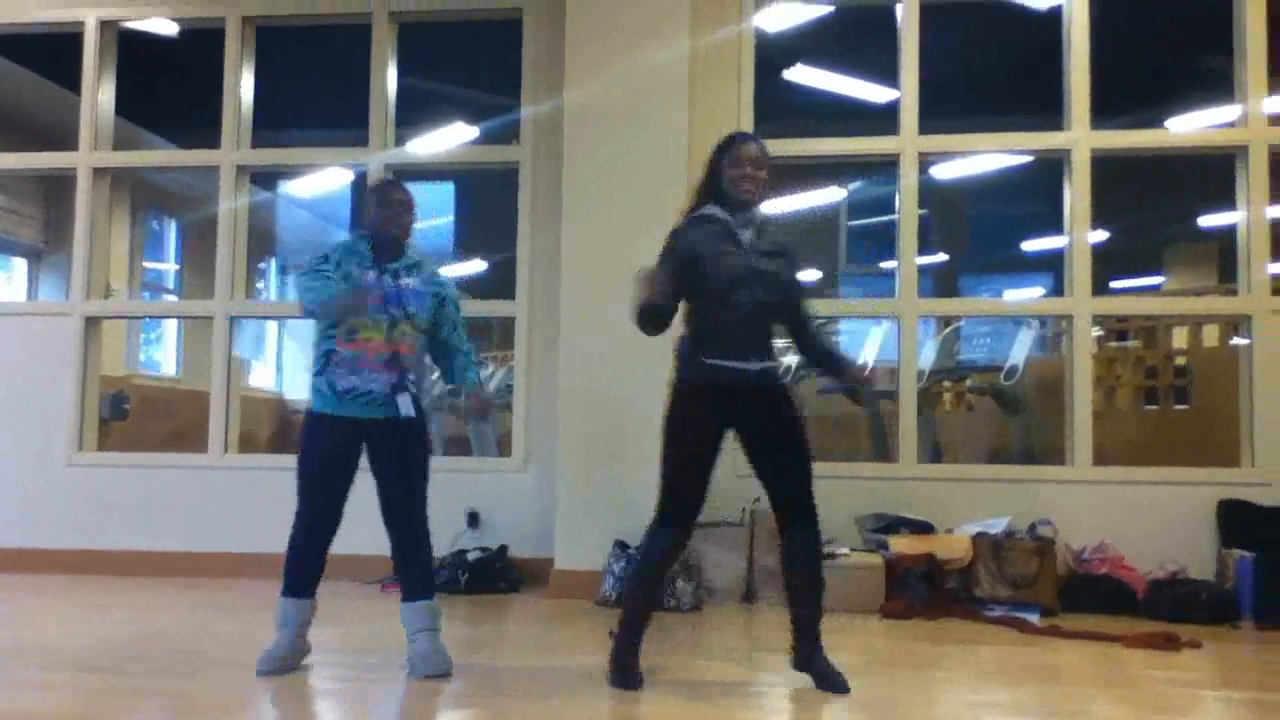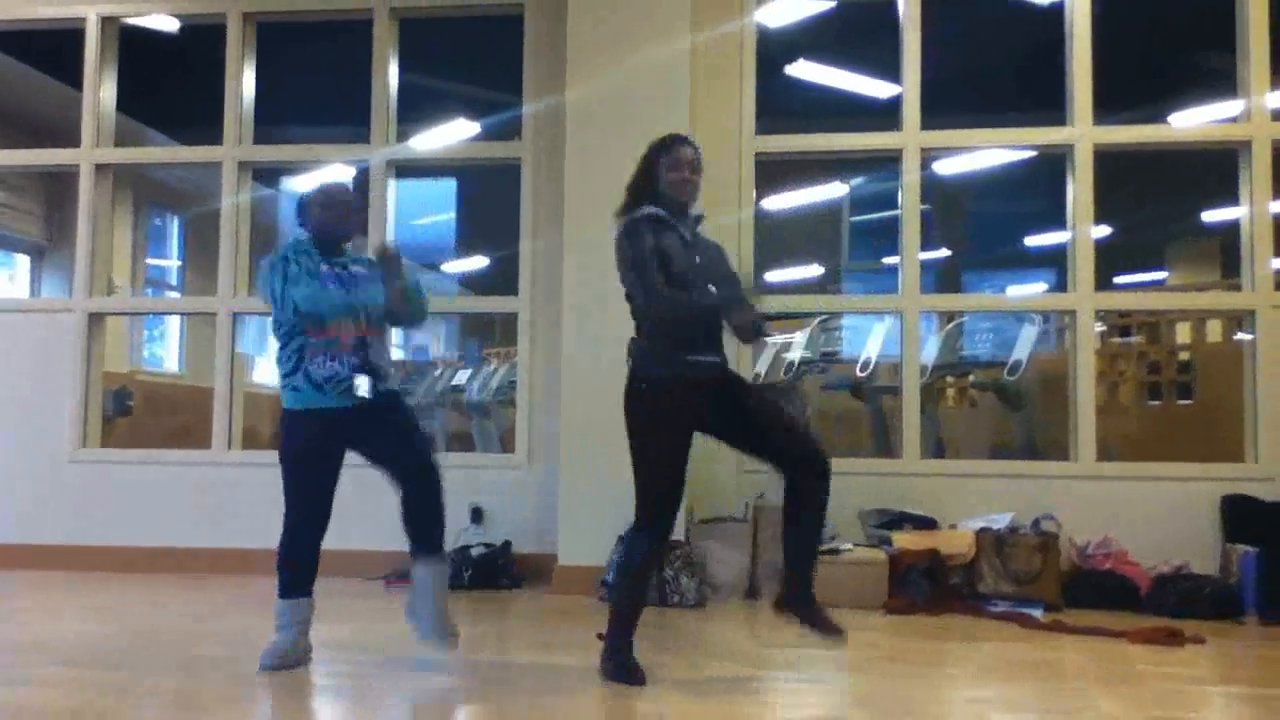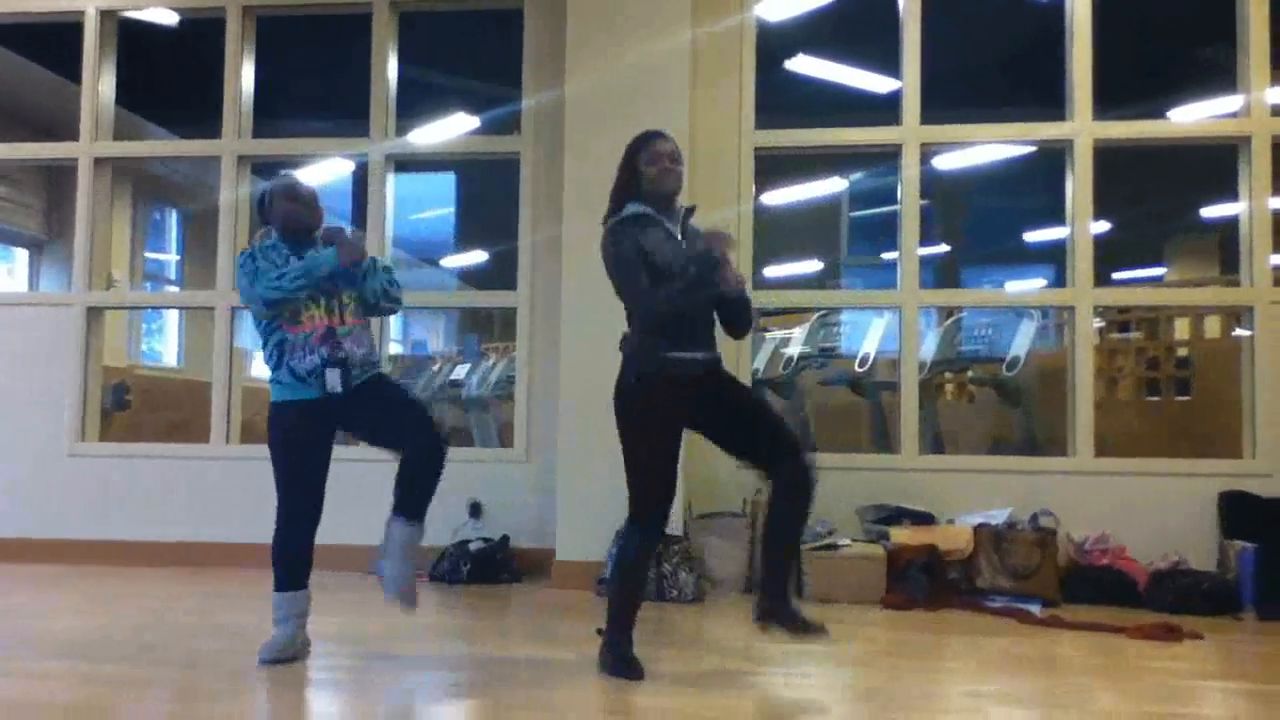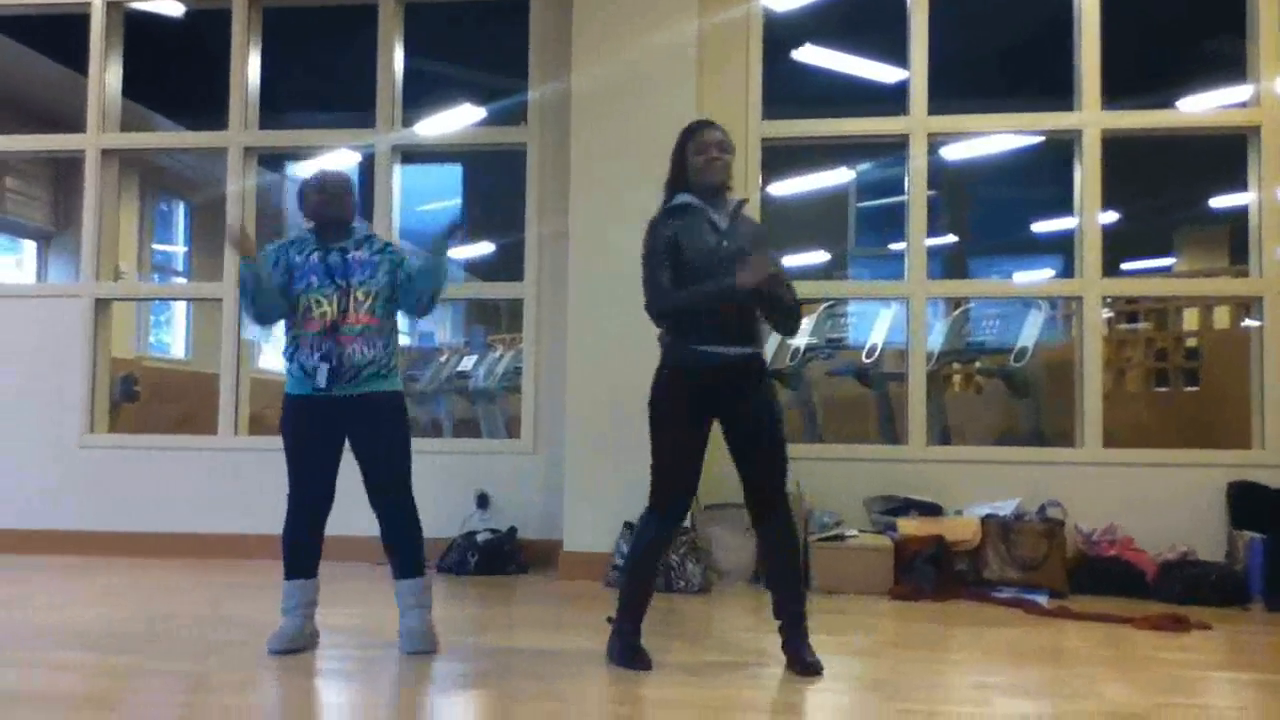
dt=0.3s
person 1, frame 1
left shoulder: (775, 250)
right shoulder: (692, 237)
left elbow: (799, 329)
right elbow: (655, 322)
left wrist: (846, 371)
right wrist: (650, 301)
left hip: (763, 390)
right hip: (704, 390)
left knee: (799, 517)
right knee: (675, 518)
left ankle: (809, 648)
right ankle: (625, 645)
person 1, frame 2
left shoulder: (709, 248)
right shoulder: (640, 235)
left elbow: (744, 324)
right elbow: (661, 309)
left wrist: (746, 315)
right wrist: (725, 309)
left hip: (714, 380)
right hip: (660, 386)
left knee: (809, 464)
right knee: (655, 517)
left ankle: (798, 593)
right ankle: (616, 646)
person 1, frame 3
left shoulder: (700, 239)
right shoulder: (624, 237)
left elbow: (739, 326)
right elbow: (650, 309)
left wrist: (733, 289)
right wrist: (705, 270)
left hip: (707, 377)
right hip: (651, 384)
left knee: (792, 468)
right knee: (649, 514)
left ankle: (775, 599)
right ankle: (616, 642)
person 1, frame 4
left shoulder: (754, 230)
right shoulder: (669, 227)
left elbow: (790, 320)
right elbow: (660, 306)
left wrist: (770, 284)
right wrist: (733, 284)
left hip: (747, 377)
right hip: (686, 376)
left knee: (771, 504)
right knee: (668, 505)
left ankle: (795, 636)
right ankle: (625, 630)
person 2, frame 1
left shoulder: (429, 282)
right shoulder: (333, 263)
left elbow: (451, 347)
right elbow: (317, 294)
left wrist: (470, 385)
right wrist: (344, 300)
left hip: (400, 418)
right hip: (334, 417)
left knee: (408, 525)
right knee: (314, 523)
left ankle: (423, 637)
right ankle: (291, 635)
person 2, frame 2
left shoulder: (367, 267)
right shoulder: (286, 264)
left elbow: (412, 314)
right elbow: (306, 304)
left wrist: (396, 279)
right wrist: (376, 296)
left hip: (371, 397)
right hip: (311, 405)
left knee: (423, 480)
right knee: (305, 518)
left ankle: (428, 596)
right ankle: (292, 633)
person 2, frame 3
left shoulder: (341, 252)
right shoulder: (257, 260)
left elbow: (390, 299)
right elbow: (269, 295)
left wrist: (354, 261)
right wrist: (329, 260)
left hip: (361, 383)
right hip: (297, 399)
left knee: (426, 439)
right knee: (297, 510)
left ankle: (399, 547)
right ankle: (290, 626)
person 2, frame 4
left shoulder: (383, 254)
right shoulder: (287, 255)
left elbow: (420, 301)
right elbow: (264, 310)
left wrist: (436, 256)
right wrist: (248, 265)
left hip: (377, 394)
right hip: (309, 396)
left knee: (394, 500)
right knee: (307, 504)
left ankle: (415, 615)
right ankle: (299, 618)
